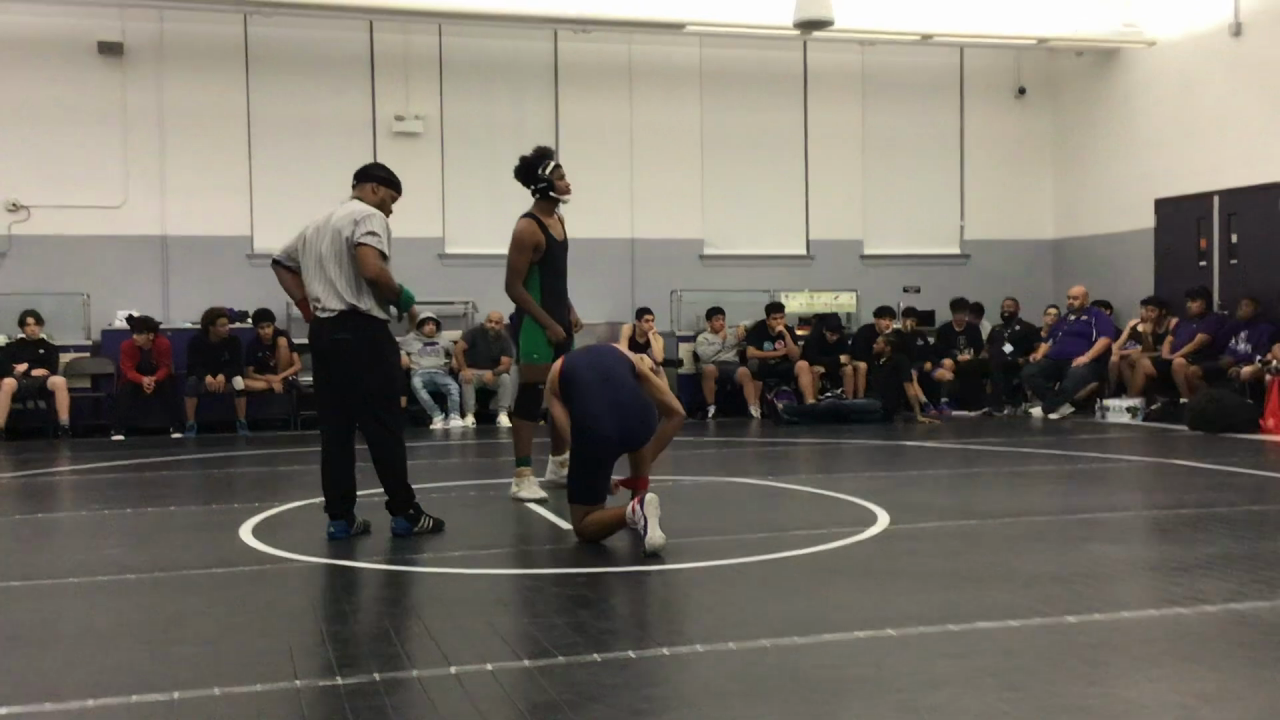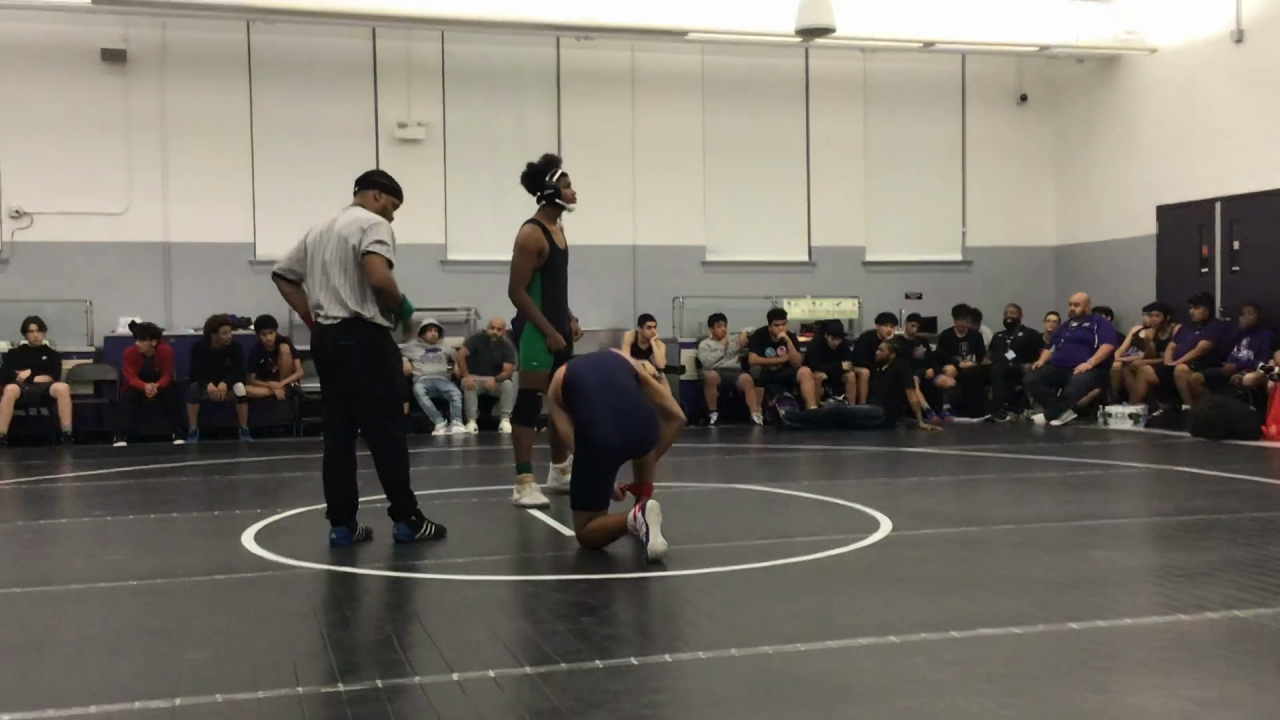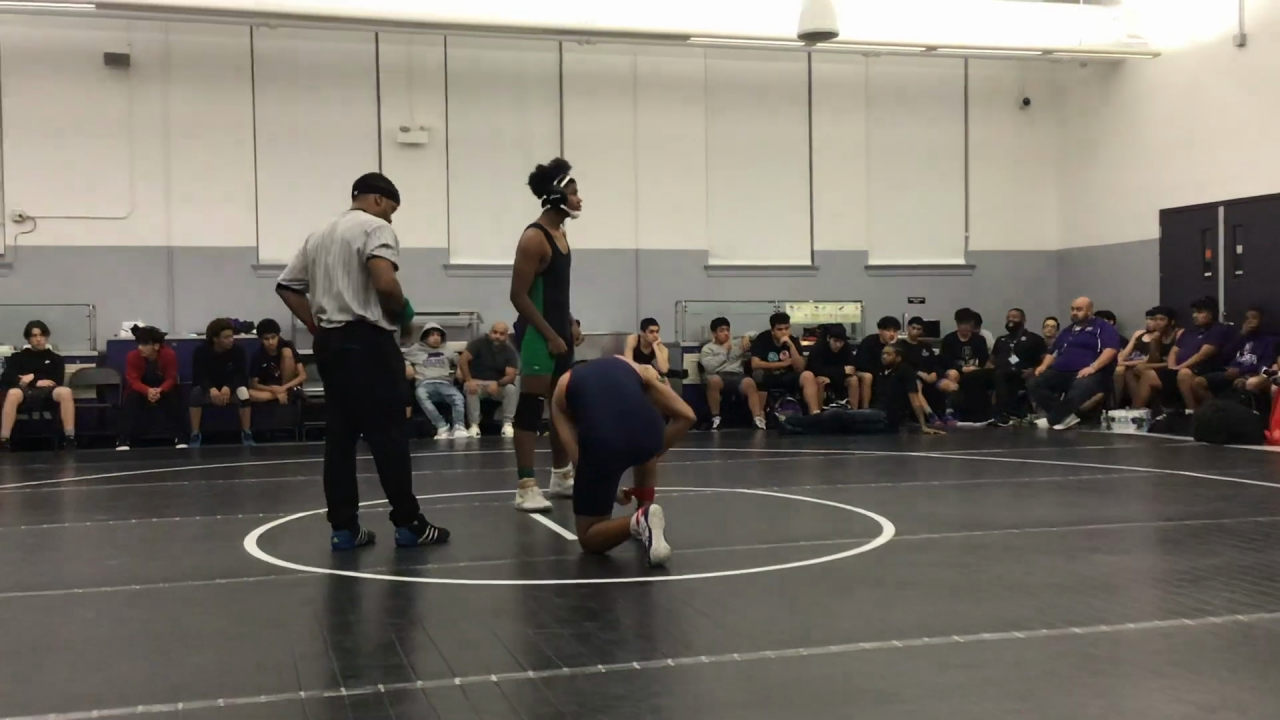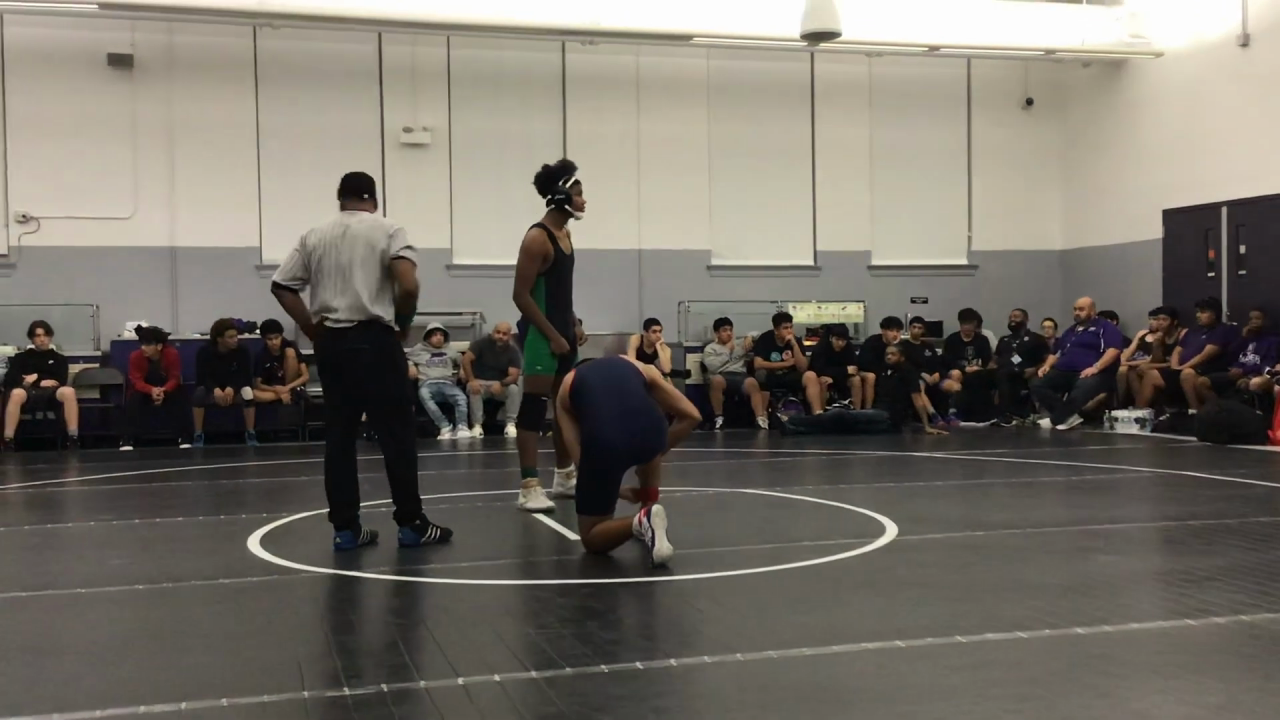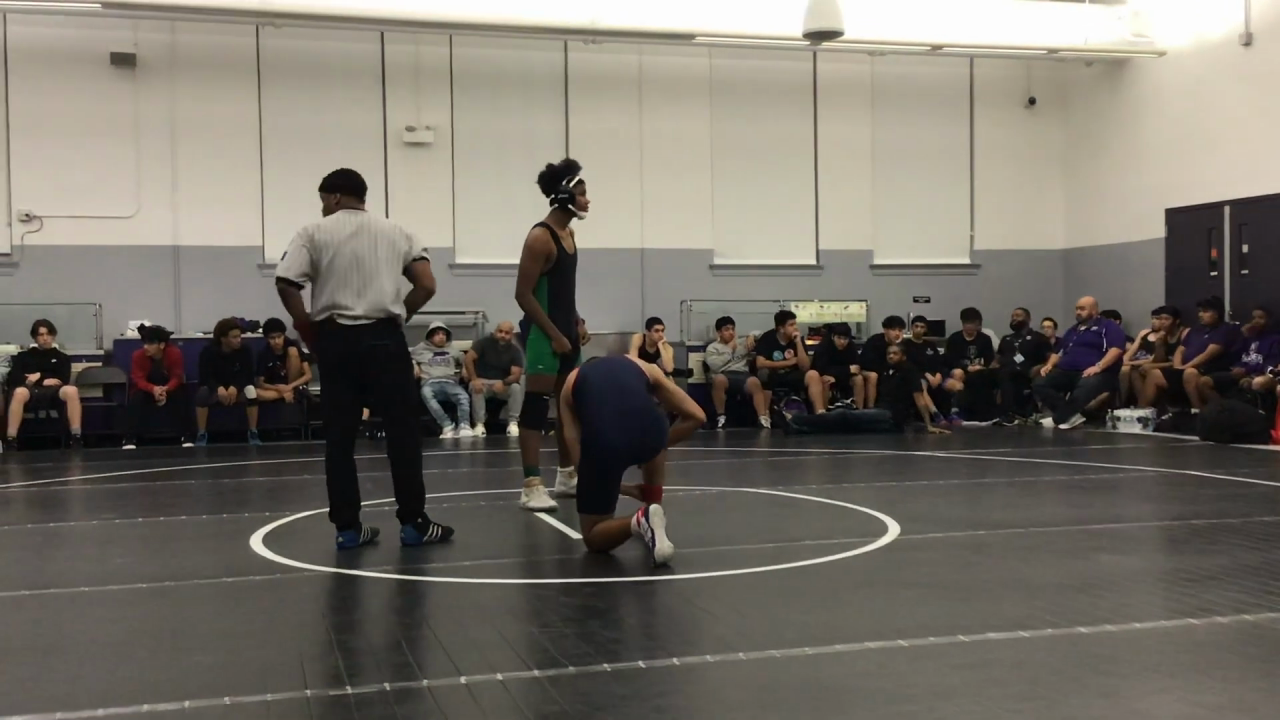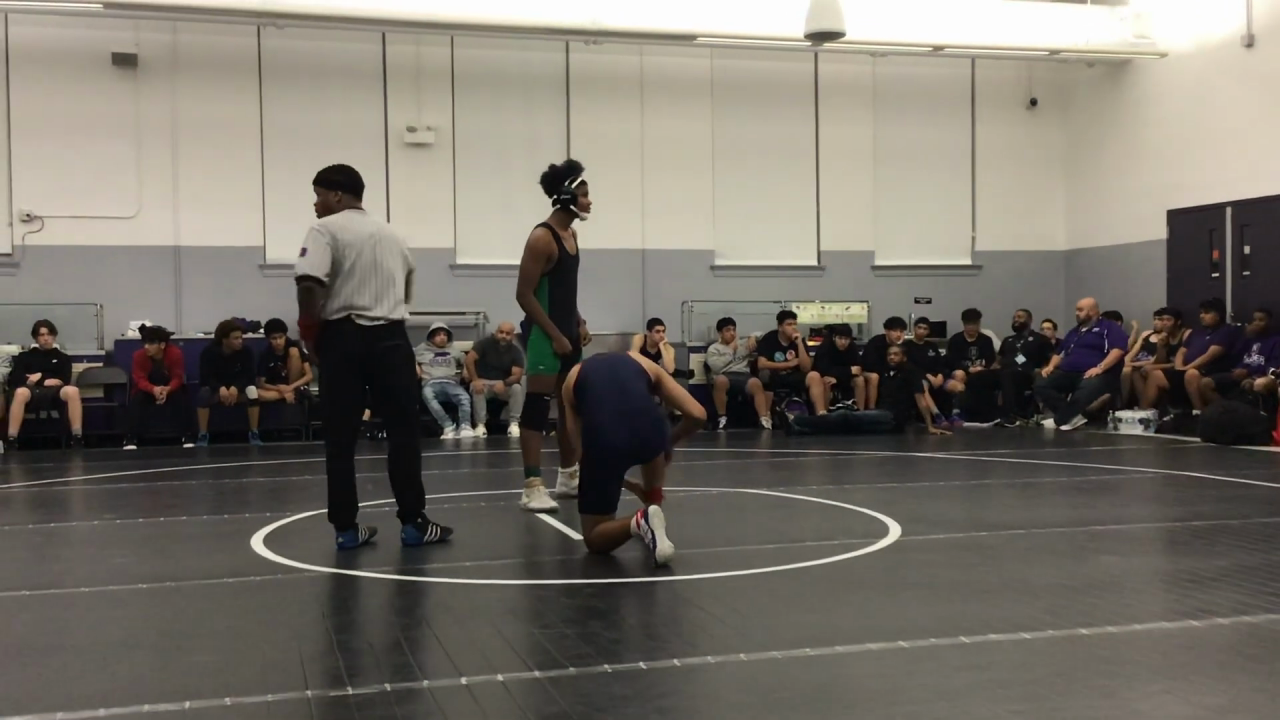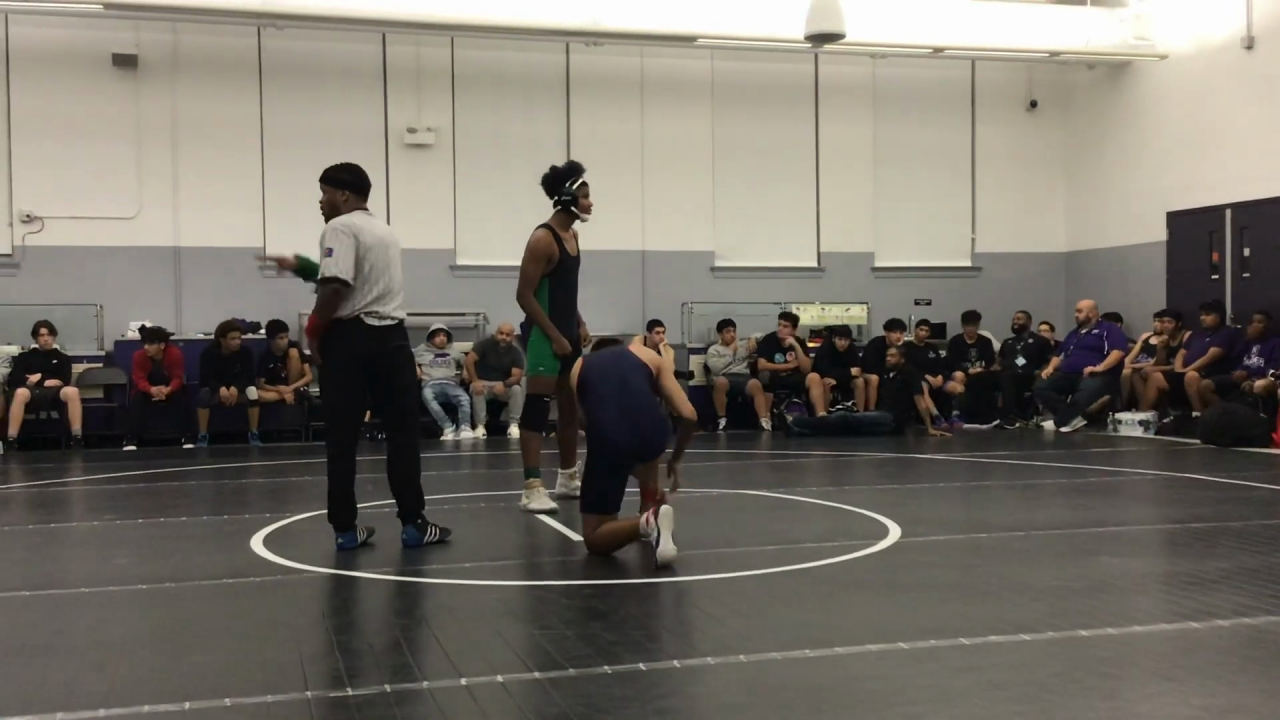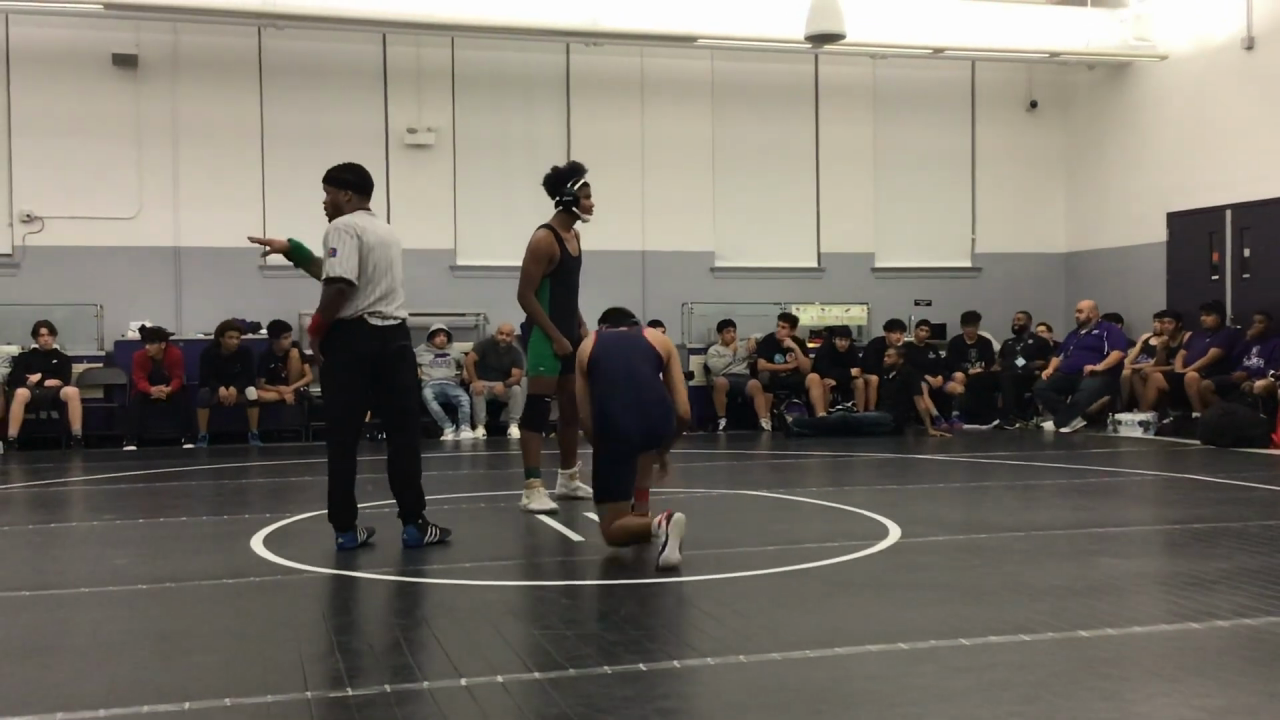
dt=0.2s
person 1, frame 1
left shoulder: (319, 223)
right shoulder: (368, 216)
left elbow: (282, 262)
right elbow: (371, 271)
left wrist: (309, 308)
right wrist: (402, 298)
left hip: (323, 331)
right hip: (360, 331)
left knee: (335, 427)
right knee: (383, 424)
left ankle: (340, 517)
right ankle: (403, 512)
person 1, frame 2
left shoulder: (318, 230)
right shoulder: (372, 224)
left elbow: (282, 275)
right elbow: (379, 279)
left wrist: (312, 318)
right wrist: (402, 309)
left hip: (326, 338)
right hip: (363, 338)
left knee: (338, 433)
right knee: (386, 431)
left ankle: (342, 523)
right ankle: (406, 519)
person 1, frame 3
left shoulder: (318, 236)
right shoulder: (375, 228)
left elbow: (287, 287)
right elbow: (385, 283)
left wrist: (317, 324)
right wrist: (404, 313)
left hip: (329, 342)
right hip: (366, 341)
left knee: (340, 436)
right knee: (388, 434)
left ankle: (343, 527)
right ankle: (408, 523)
person 1, frame 4
left shoulder: (314, 236)
right shoulder: (387, 229)
left elbow: (282, 287)
right elbow: (408, 284)
left wrist: (313, 328)
right wrist: (404, 319)
left hip: (331, 343)
right hip: (373, 341)
left knee: (339, 436)
right knee: (396, 434)
left ankle: (345, 527)
right ankle: (411, 523)
person 1, frame 5
left shoulder: (314, 233)
right shoulder: (395, 233)
left elbow: (285, 283)
right elbow: (427, 285)
left wrist: (307, 328)
left hip: (334, 340)
right hip: (383, 338)
left knee: (339, 436)
right knee: (402, 432)
left ankle: (347, 527)
right ankle: (413, 522)
person 1, frame 6
left shoulder: (325, 230)
right shoulder: (390, 235)
left elbow: (309, 282)
left wrist: (309, 326)
left hip: (341, 338)
right hip: (390, 338)
left knee: (340, 437)
right knee: (403, 432)
left ankle: (345, 527)
right ankle: (414, 522)
person 1, frame 7
left shoulder: (341, 227)
right shoulder: (386, 232)
left elbow: (337, 284)
left wrist: (315, 327)
right wrist: (300, 265)
left hip: (348, 339)
right hip: (392, 338)
left knee: (342, 438)
right knee: (402, 432)
left ankle: (345, 528)
right ankle: (413, 523)
person 1, frame 8
left shoulder: (344, 227)
right shoulder: (386, 231)
left elbow: (339, 284)
left wrist: (317, 327)
right wrist: (291, 249)
left hip: (350, 339)
right hip: (394, 337)
left knee: (343, 438)
right knee: (403, 433)
left ankle: (345, 528)
right ankle: (413, 523)
person 2, frame 1
left shoulder: (558, 219)
right shoulder: (527, 228)
right elbow: (513, 286)
left wrist: (570, 311)
right wrist: (547, 324)
left hip: (559, 319)
right hip: (535, 323)
right knee: (531, 395)
left ankle: (559, 465)
right ankle: (523, 476)
person 2, frame 2
left shoulder: (557, 227)
right shoulder: (531, 234)
right elbow: (517, 292)
left wrist: (569, 319)
right wrist: (548, 332)
left hip: (558, 327)
right hip: (536, 331)
right knee: (529, 402)
left ankle: (560, 472)
right ankle: (524, 483)
person 2, frame 3
left shoulder: (560, 233)
right shoulder: (534, 238)
right elbow: (518, 296)
left wrist: (569, 325)
right wrist: (549, 336)
left hip: (560, 331)
right hip: (538, 335)
right knee: (530, 407)
left ankle: (562, 476)
right ankle: (526, 487)
person 2, frame 4
left shoulder: (565, 233)
right shoulder: (537, 238)
right elbow: (521, 295)
left wrist: (574, 324)
right wrist: (552, 335)
left hip: (563, 331)
right hip: (541, 334)
right knee: (534, 406)
left ankle: (565, 476)
right ankle: (529, 487)
person 2, frame 5
left shoulder: (569, 233)
right shoulder: (540, 237)
right elbow: (524, 294)
left wrist: (577, 323)
right wrist: (553, 335)
left hip: (566, 330)
right hip: (543, 334)
right knee: (536, 406)
left ankle: (567, 475)
right ankle: (532, 486)
person 2, frame 6
left shoulder: (571, 234)
right shoulder: (542, 238)
right elbow: (524, 294)
left wrist: (579, 323)
right wrist: (554, 335)
left hip: (567, 331)
right hip: (545, 334)
right knee: (537, 406)
left ankle: (568, 476)
right ankle: (532, 487)
person 2, frame 7
left shoulder: (573, 235)
right shoulder: (543, 239)
right elbow: (525, 295)
left wrist: (579, 324)
right wrist: (554, 336)
left hip: (568, 332)
right hip: (545, 335)
left knee: (571, 407)
right knee: (537, 407)
left ankle: (568, 477)
right ankle: (532, 488)
person 2, frame 8
left shoulder: (574, 235)
right shoulder: (544, 239)
right elbow: (525, 295)
left wrist: (580, 325)
right wrist: (554, 336)
left hip: (569, 332)
right hip: (545, 335)
left knee: (572, 407)
right knee: (538, 408)
left ankle: (568, 478)
right ankle: (532, 489)
person 3, frame 1
left shoulder: (557, 371)
right shoulder: (625, 353)
left elbow: (571, 433)
right elbow: (676, 413)
left wrist: (602, 479)
right wrist: (647, 459)
left hip: (594, 430)
right hip: (640, 418)
left knee: (583, 527)
left ankle: (634, 510)
right ankle: (639, 505)
person 3, frame 2
left shoulder: (559, 380)
right shoulder: (625, 359)
left elbow: (575, 442)
right elbow: (676, 417)
left wrist: (607, 486)
right wrist: (652, 460)
left hip: (597, 436)
right hip: (643, 426)
left knee: (585, 534)
left ankle: (635, 518)
right ankle: (642, 508)
person 3, frame 3
left shoulder: (563, 386)
right shoulder: (629, 365)
left elbow: (579, 456)
right elbow: (686, 416)
left wrist: (611, 492)
right wrist: (654, 453)
left hip: (601, 441)
right hip: (647, 430)
left knee: (589, 538)
left ankle: (638, 522)
right ankle: (646, 511)
person 3, frame 4
left shoulder: (568, 384)
right shoulder: (634, 365)
left elbow: (581, 458)
right elbow: (691, 415)
left wrist: (618, 491)
right wrist: (657, 451)
left hip: (603, 442)
right hip: (649, 431)
left knee: (592, 539)
left ankle: (641, 521)
right ankle: (648, 512)
person 3, frame 5
left shoulder: (573, 380)
right shoulder: (641, 365)
left elbow: (580, 460)
right elbow: (696, 416)
left wrist: (625, 489)
left hip: (602, 440)
right hip: (649, 431)
left knee: (593, 537)
left ankle: (640, 521)
right ankle: (652, 510)
person 3, frame 6
left shoulder: (575, 376)
right shoulder: (643, 362)
left elbow: (583, 452)
right elbow: (697, 415)
left wrist: (629, 484)
right wrist: (668, 444)
left hip: (604, 441)
right hip: (650, 432)
left knee: (594, 538)
left ankle: (640, 522)
right ankle: (653, 513)
person 3, frame 7
left shoulder: (580, 367)
right shoulder: (648, 355)
right elbow: (688, 415)
right wrist: (675, 460)
left hip: (609, 439)
right hip: (653, 431)
left knee: (595, 540)
left ankle: (647, 522)
right ankle: (651, 513)
person 3, frame 8
left shoulder: (588, 345)
right shoulder: (659, 339)
left elbow: (586, 421)
right elbow: (683, 413)
left wrist: (609, 456)
right wrist: (662, 450)
left hip: (616, 425)
right hip: (659, 421)
left knee: (613, 531)
left ankle: (659, 524)
right ankle: (640, 513)
